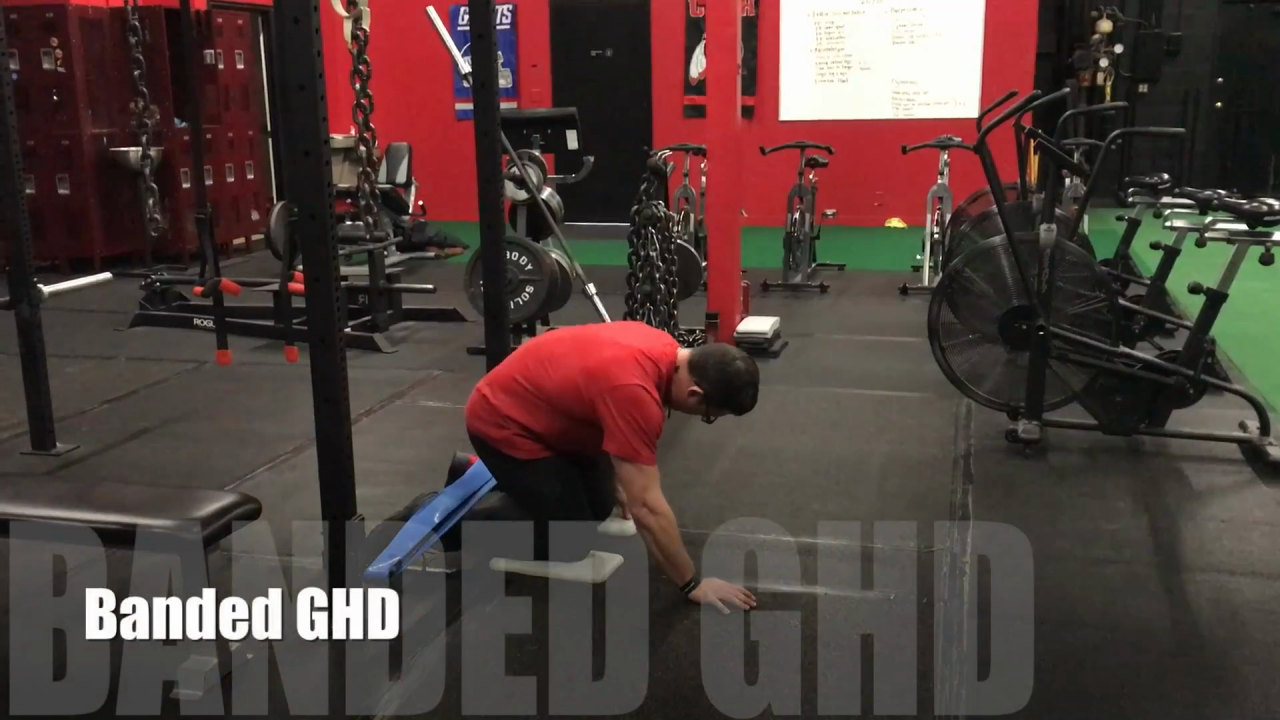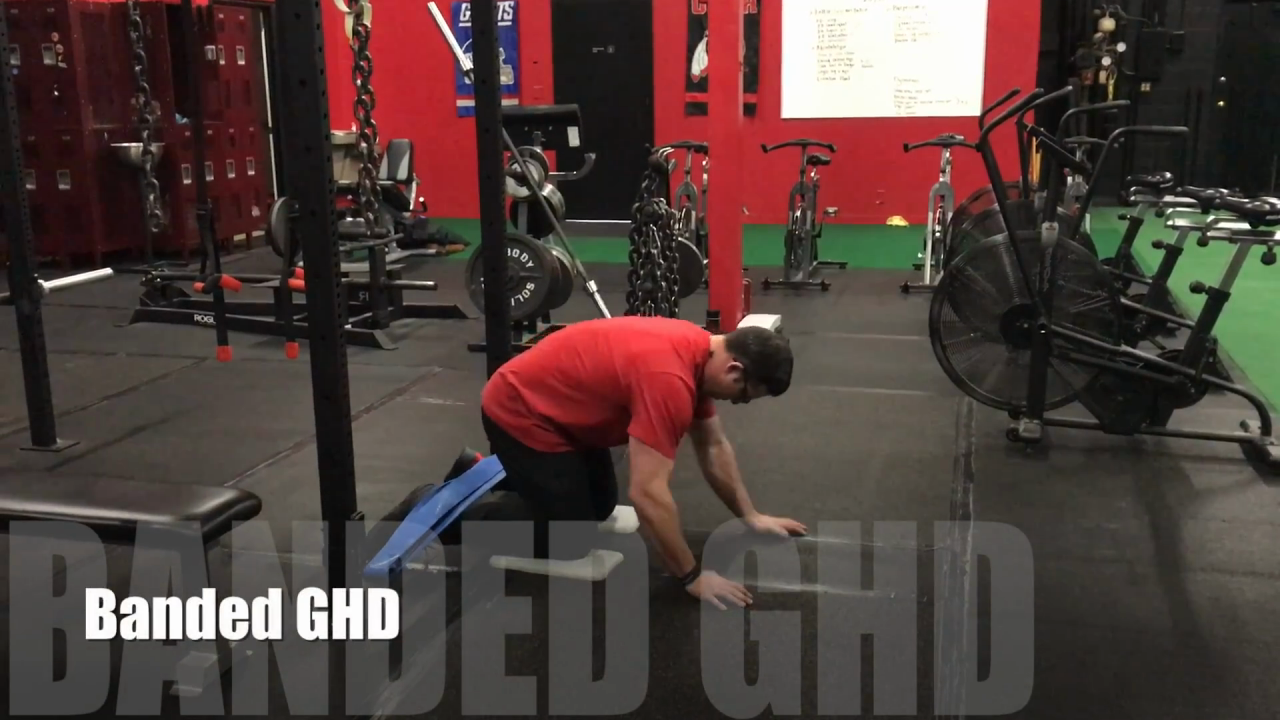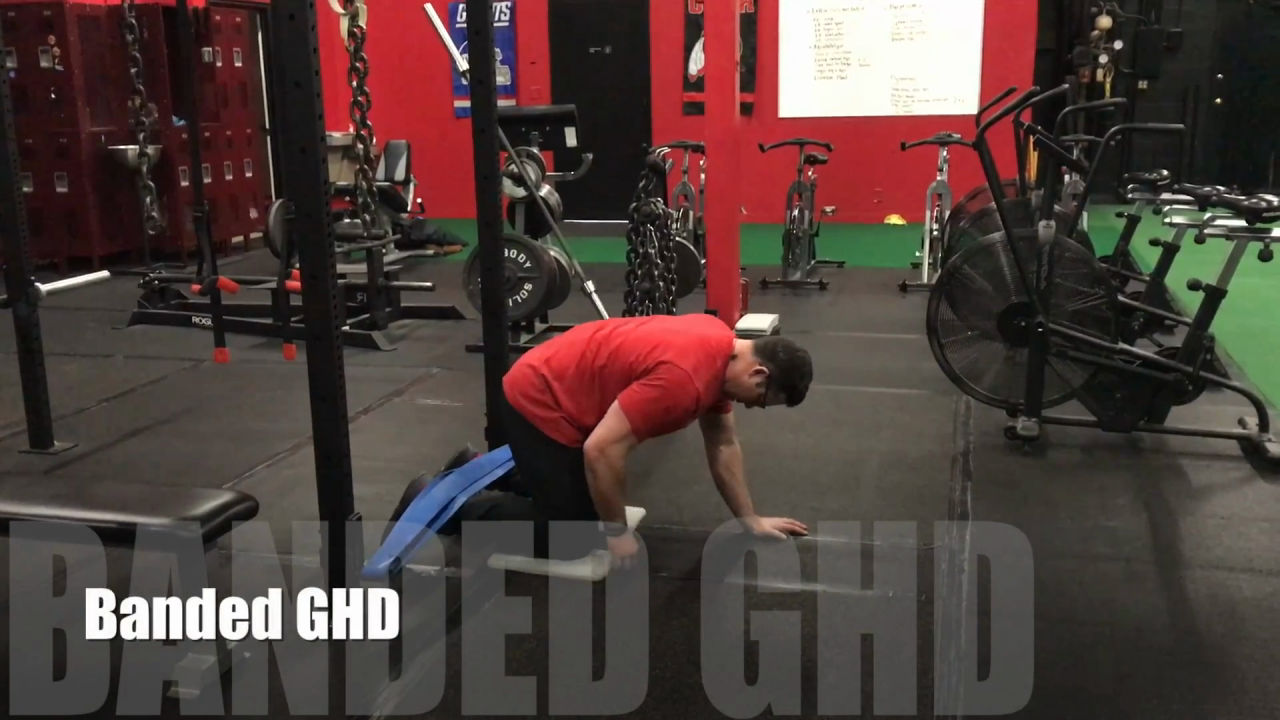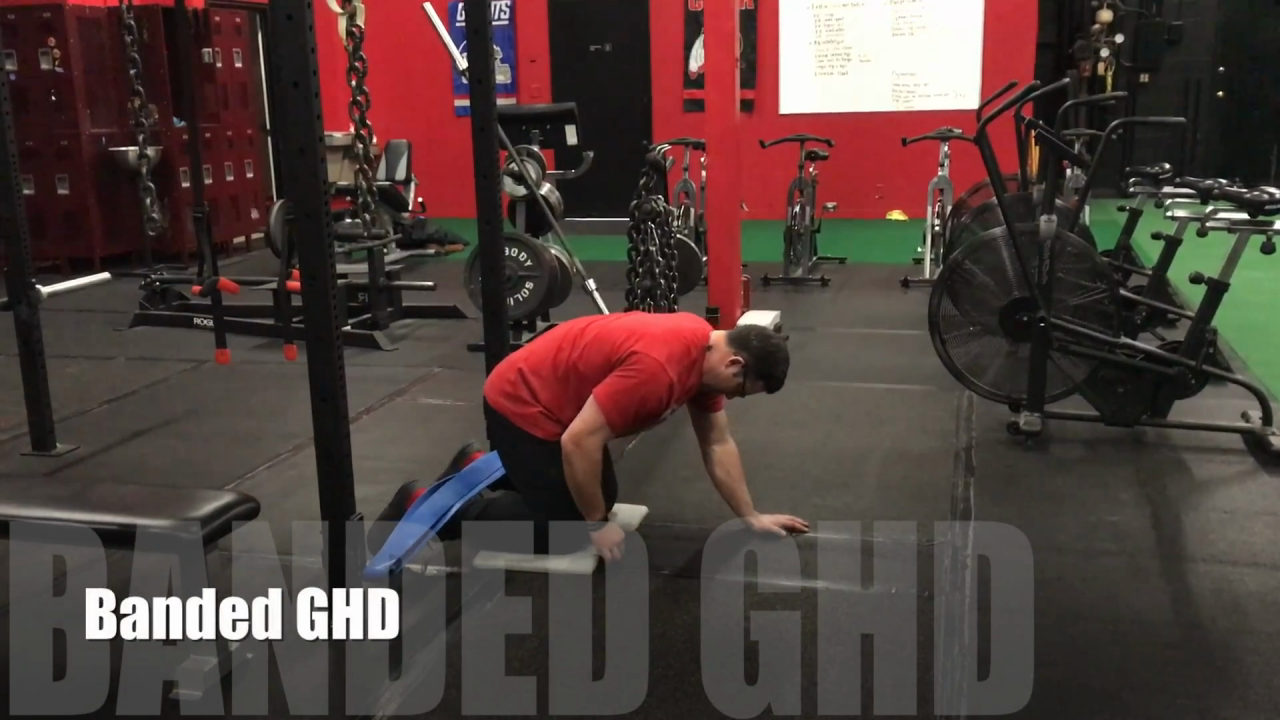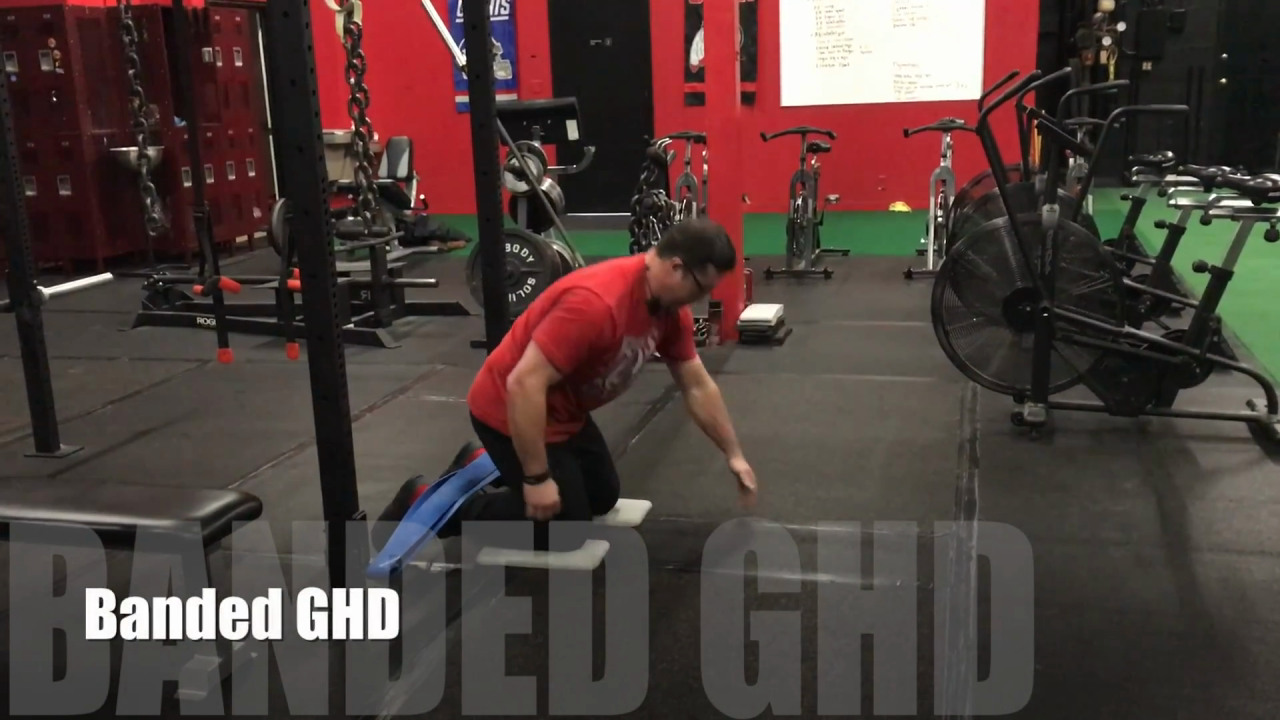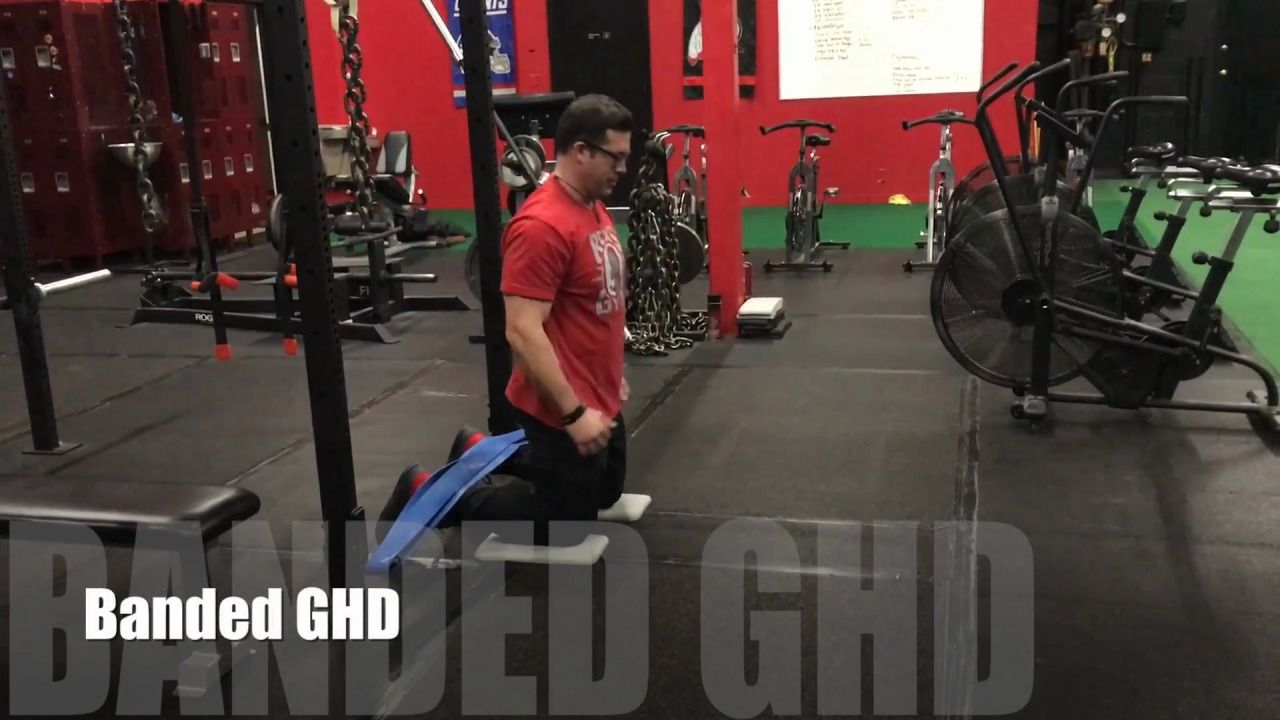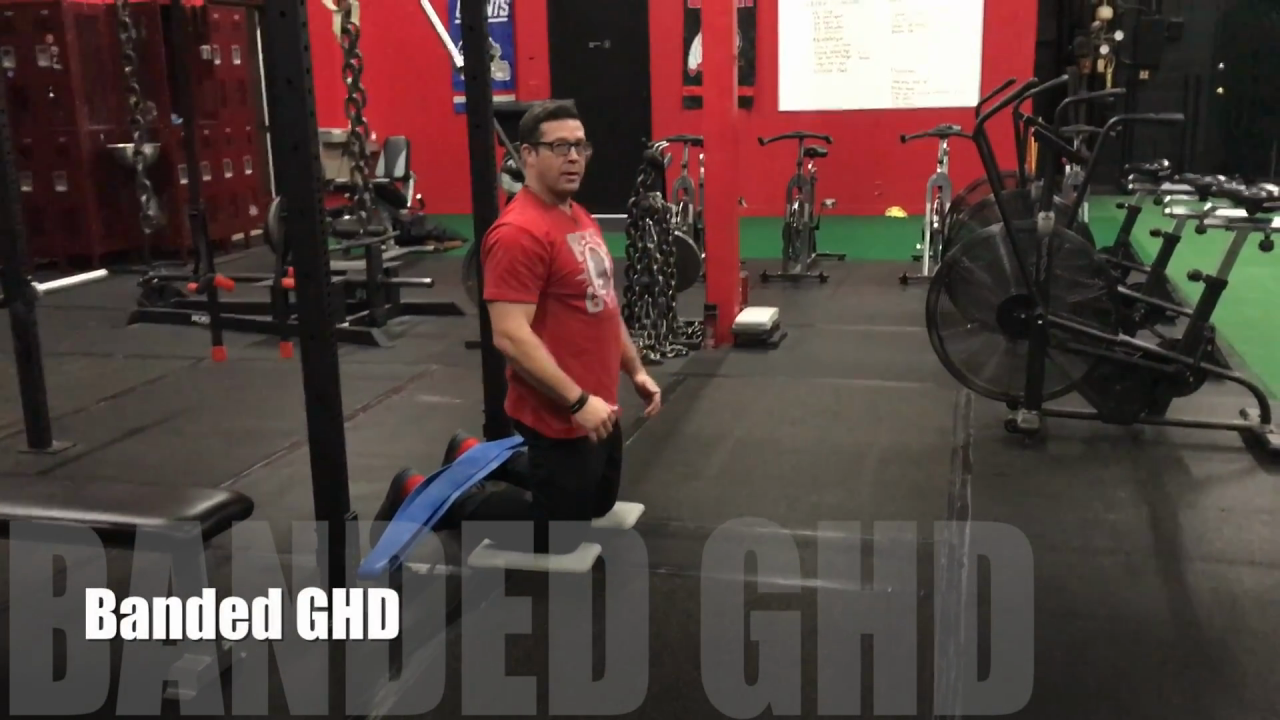
dt=0.5s
person 1, frame 1
left shoulder: (663, 350)
right shoulder: (634, 390)
right elbow: (646, 506)
left wrist: (617, 487)
right wrist: (693, 584)
left hip: (540, 411)
right hip: (503, 424)
left knee: (600, 508)
person 1, frame 2
left shoulder: (700, 348)
right shoulder: (669, 380)
left elbow: (714, 445)
right elbow: (648, 494)
left wrist: (751, 515)
right wrist: (693, 577)
left hip: (559, 405)
right hip: (521, 414)
left knee: (601, 507)
person 1, frame 3
left shoulder: (722, 349)
right shoulder: (687, 377)
left elbow: (724, 443)
right elbow: (601, 450)
left wrist: (749, 519)
right wrist: (616, 532)
left hip: (569, 393)
right hip: (541, 403)
left knee: (589, 503)
person 1, frame 4
left shoulder: (710, 349)
right shoulder: (659, 368)
left elbow: (717, 443)
right elbow: (578, 442)
left wrist: (751, 517)
right wrist: (596, 525)
left hip: (561, 399)
right hip: (519, 403)
left knee: (601, 500)
person 1, frame 5
left shoulder: (668, 306)
right shoulder: (596, 303)
left elbow: (697, 385)
right elbow: (523, 384)
left wrist: (734, 456)
right wrist: (536, 478)
right hip: (507, 412)
left knee: (603, 497)
left ankle: (498, 471)
person 1, frame 6
left shoulder: (593, 208)
right shoulder: (542, 226)
right elbow: (522, 331)
left wrist: (614, 375)
right wrist: (574, 413)
left hip: (599, 400)
right hip: (562, 408)
left knee: (604, 495)
right knee: (565, 527)
person 1, frame 7
left shoulder: (580, 218)
right shoulder: (518, 233)
right elbow: (510, 336)
left wrist: (636, 369)
right wrist: (577, 402)
left hip: (598, 405)
right hip: (561, 415)
left knee: (597, 503)
right knee: (558, 535)
